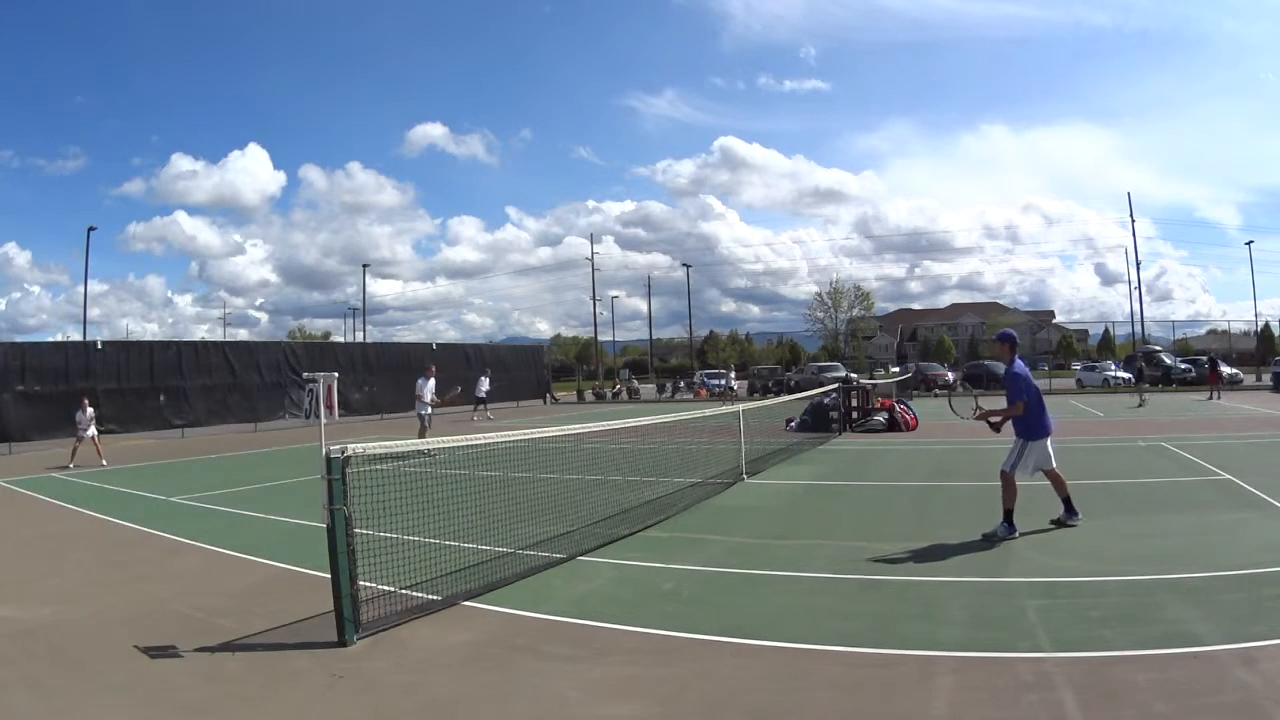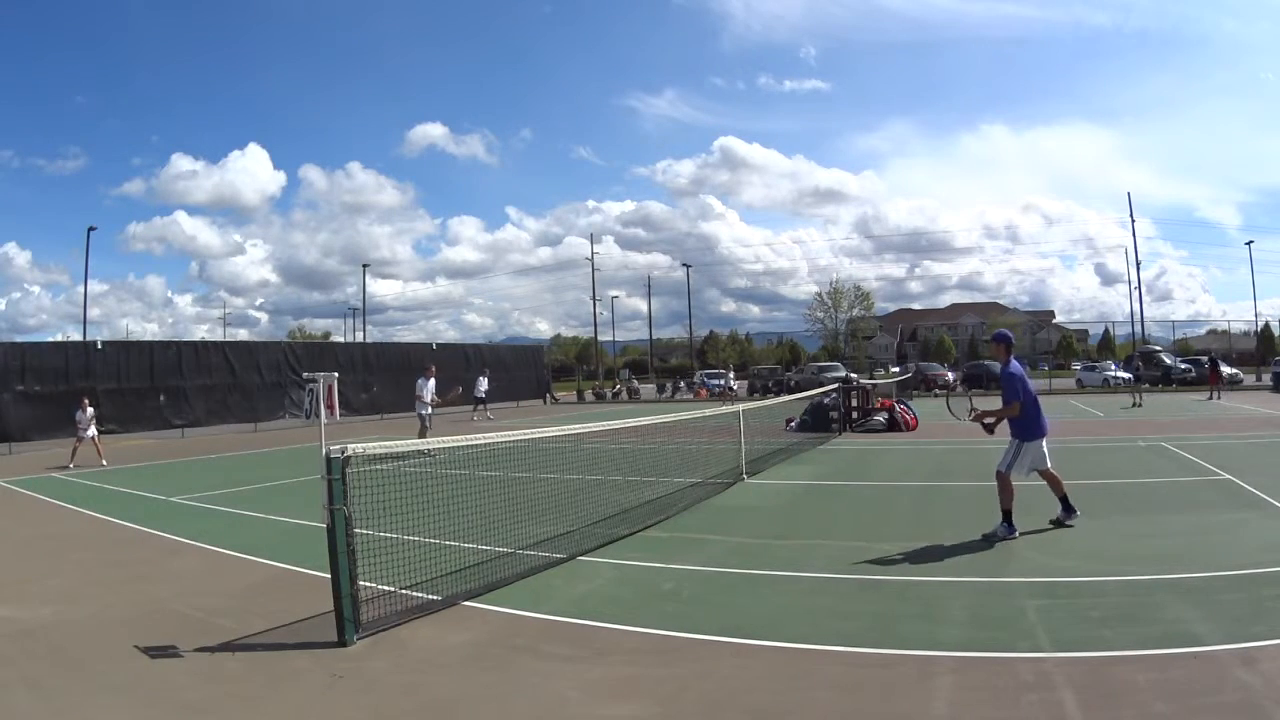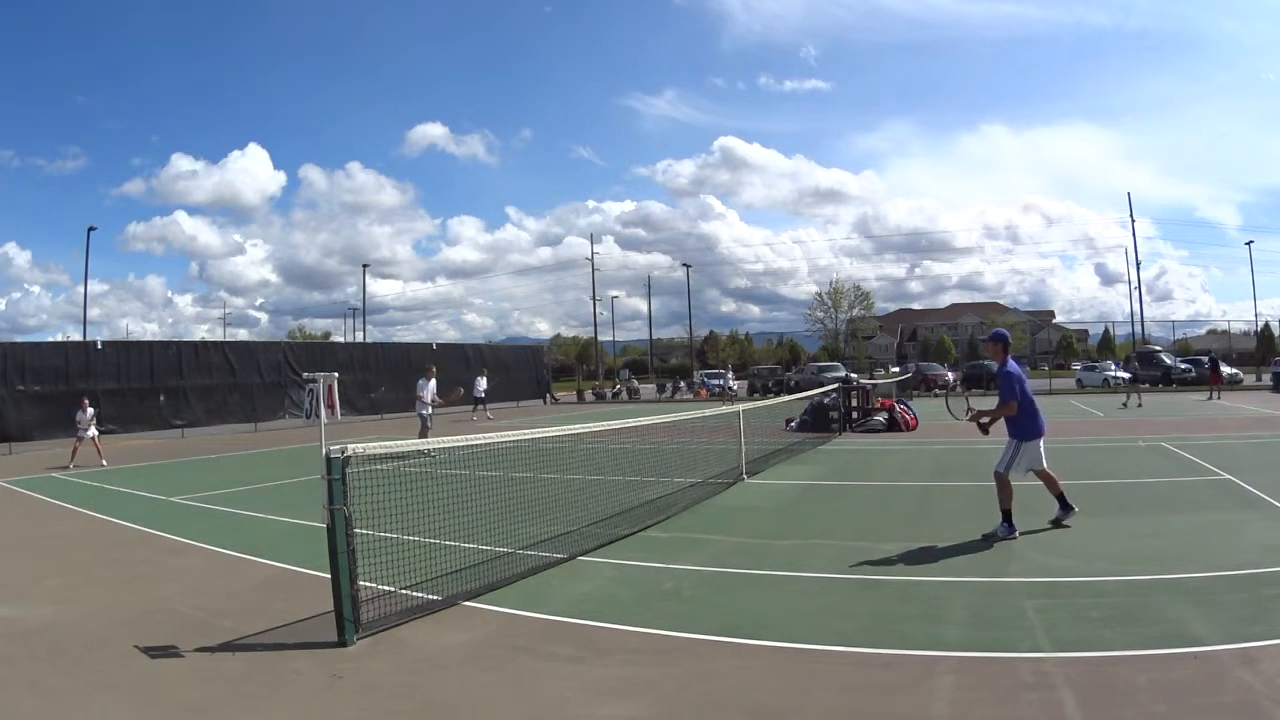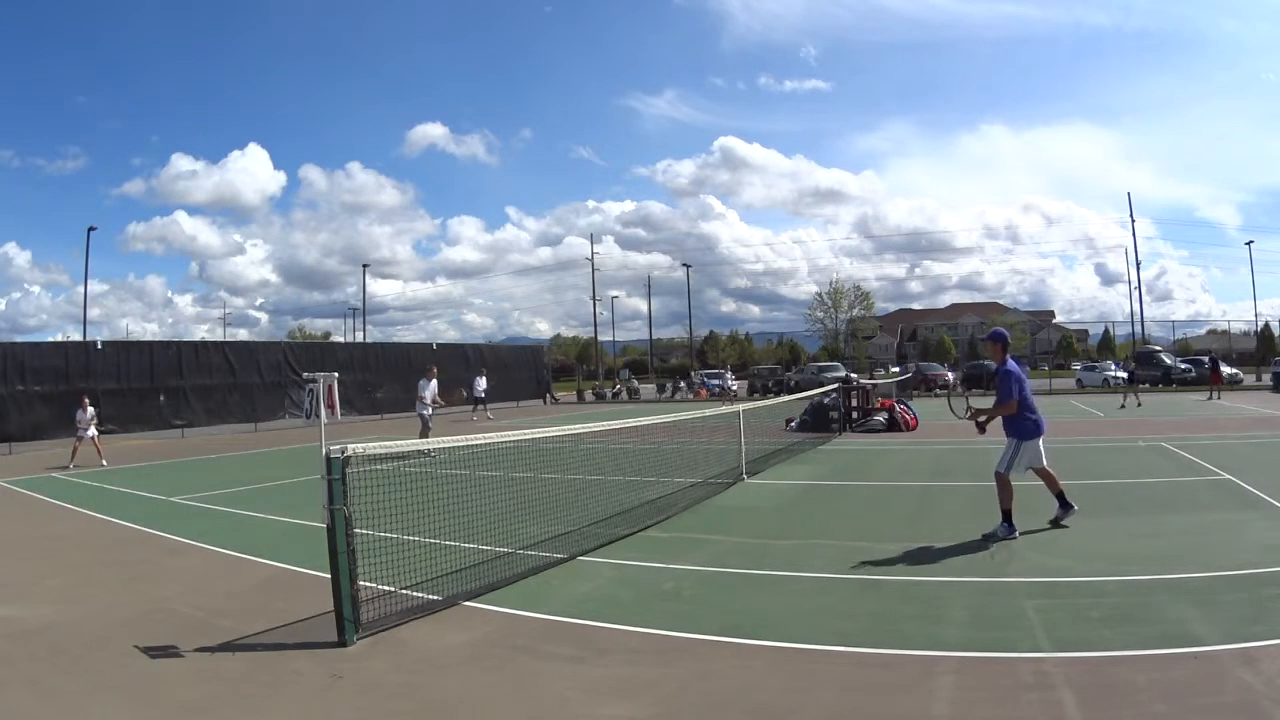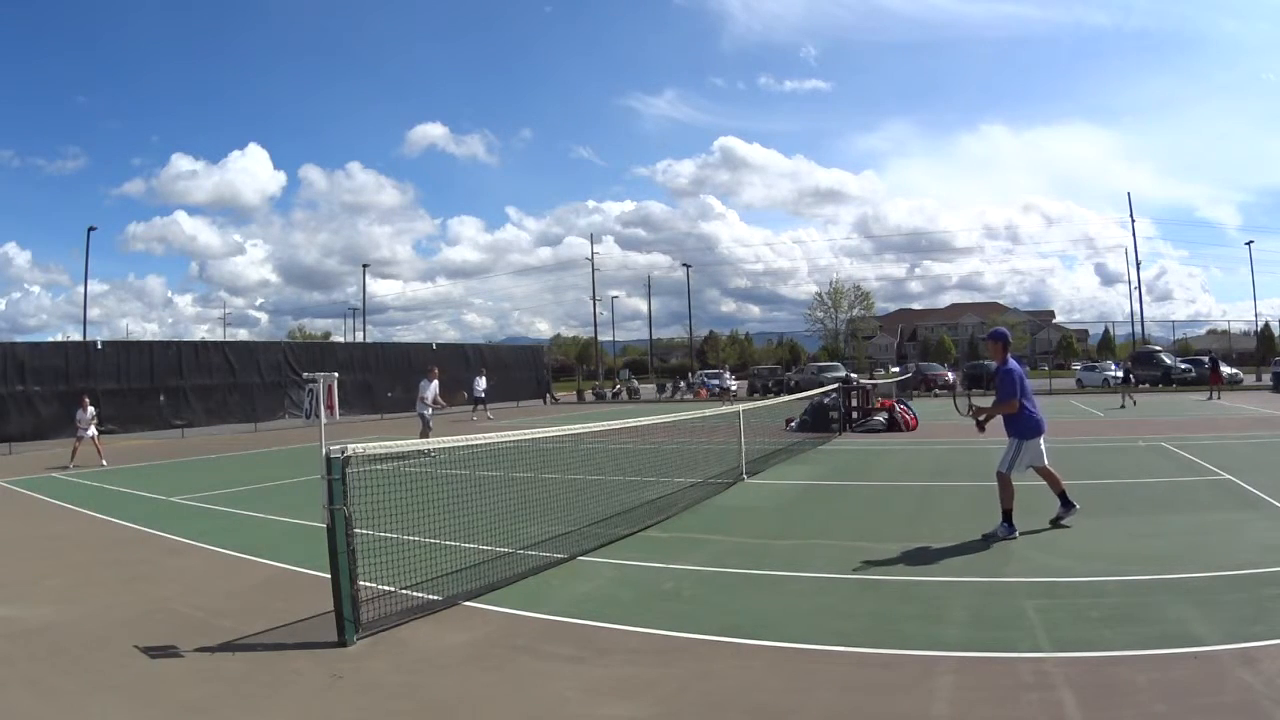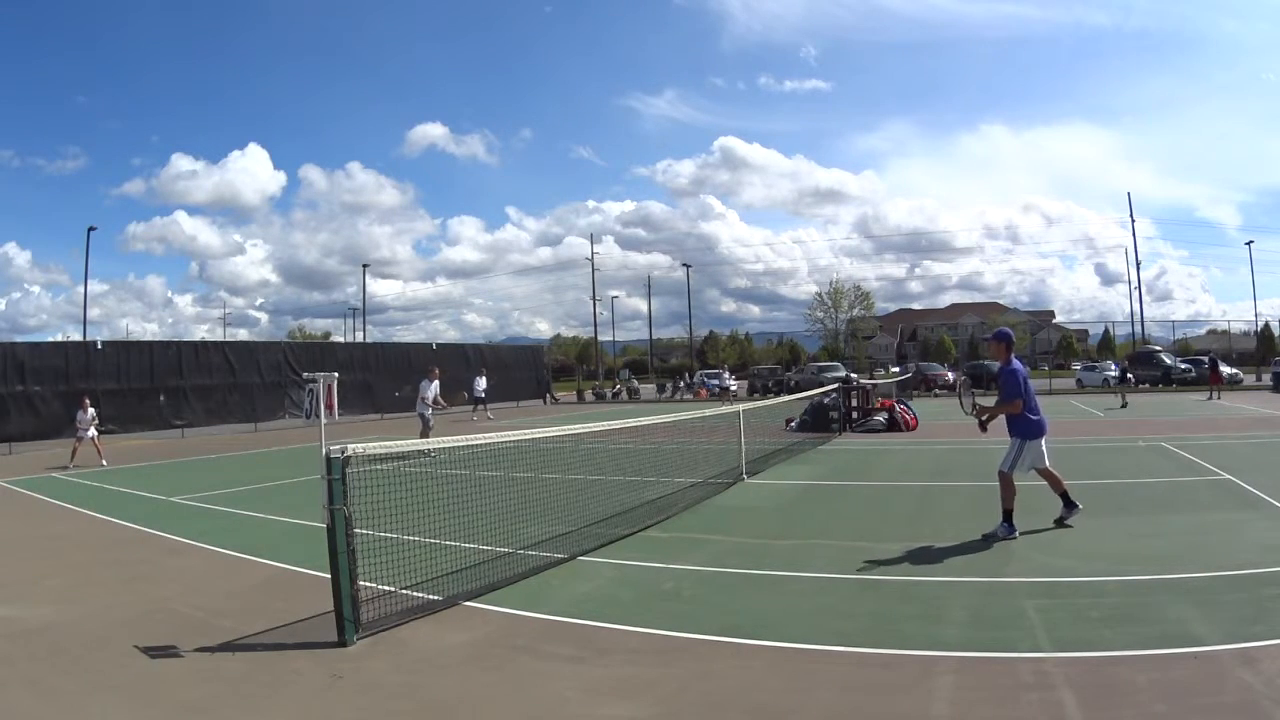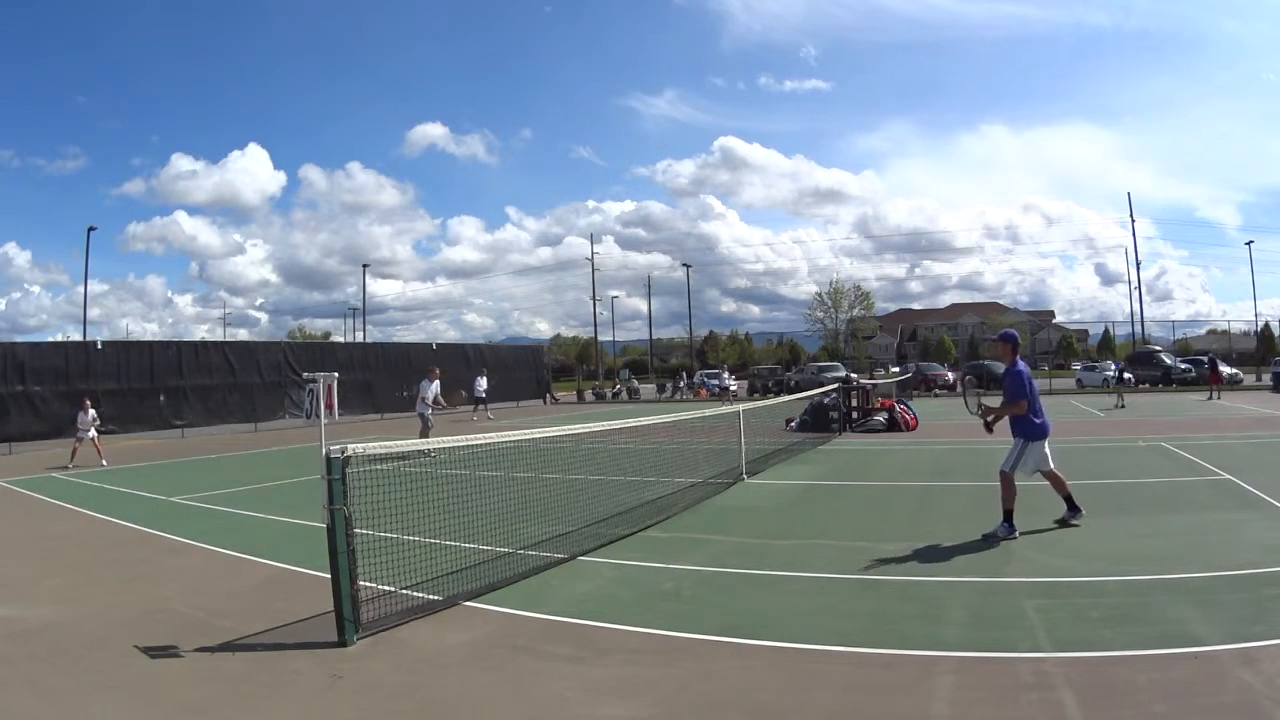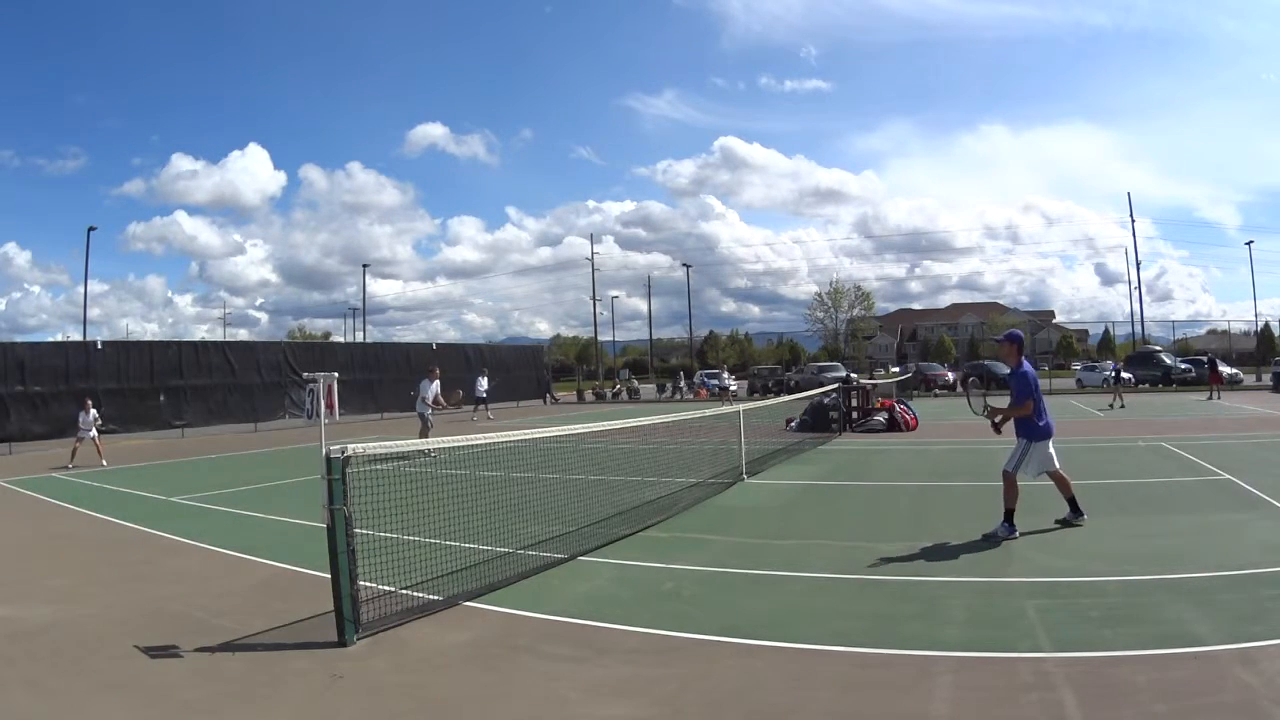
dt=0.1s
person 1, frame 1
left shoulder: (1014, 373)
right shoulder: (1016, 368)
left elbow: (1018, 409)
left wrist: (990, 414)
right wrist: (1000, 422)
left hip: (1030, 432)
right hip: (1040, 428)
left knee: (1006, 474)
right knee: (1050, 470)
left ankle: (1008, 526)
right ankle: (1070, 512)
person 1, frame 2
left shoulder: (1010, 373)
right shoulder: (1011, 369)
left elbow: (1014, 409)
right elbow: (1011, 406)
left wrist: (986, 415)
right wrist: (994, 423)
left hip: (1026, 433)
right hip: (1035, 429)
left knee: (1002, 474)
right knee: (1045, 470)
left ankle: (1007, 526)
right ankle: (1068, 510)
person 1, frame 3
left shoulder: (1008, 373)
right shoulder: (1005, 370)
left elbow: (1011, 409)
right elbow: (1004, 404)
left wrist: (983, 414)
right wrist: (988, 423)
left hip: (1024, 433)
right hip: (1032, 428)
left knee: (1001, 474)
right knee: (1040, 470)
left ankle: (1007, 526)
right ankle: (1065, 507)
person 1, frame 4
left shoulder: (1007, 372)
right shoulder: (1003, 369)
left elbow: (1010, 407)
right elbow: (1001, 403)
left wrist: (981, 412)
right wrist: (985, 421)
left hip: (1023, 432)
right hip: (1031, 427)
left knee: (1001, 475)
right knee: (1040, 468)
left ankle: (1007, 526)
right ankle: (1065, 506)
person 1, frame 5
left shoulder: (1009, 371)
right shoulder: (1001, 370)
left elbow: (1012, 406)
right elbow: (1000, 401)
left wrist: (984, 411)
right wrist: (984, 420)
left hip: (1024, 431)
right hip: (1031, 427)
left knee: (1003, 475)
right knee: (1041, 467)
left ankle: (1007, 526)
right ankle: (1066, 504)
person 1, frame 6
left shoulder: (1013, 371)
right shoulder: (1005, 370)
left elbow: (1016, 406)
right elbow: (1003, 402)
left wrist: (987, 410)
right wrist: (987, 419)
left hip: (1026, 432)
right hip: (1033, 428)
left knee: (1005, 474)
right knee: (1042, 469)
left ankle: (1007, 526)
right ankle: (1069, 505)
person 1, frame 7
left shoulder: (1018, 373)
right shoulder: (1010, 372)
left elbow: (1021, 407)
right elbow: (1007, 403)
left wrist: (992, 411)
right wrist: (992, 420)
left hip: (1029, 433)
right hip: (1037, 430)
left knee: (1006, 474)
right knee: (1048, 471)
left ankle: (1008, 526)
right ankle: (1074, 509)
person 1, frame 8
left shoulder: (1023, 373)
right shoulder: (1016, 372)
left elbow: (1027, 408)
right elbow: (1015, 404)
left wrist: (999, 412)
right wrist: (1000, 422)
left hip: (1033, 434)
right hip: (1040, 431)
left knee: (1009, 474)
right knee: (1053, 471)
left ankle: (1008, 526)
right ankle: (1076, 512)
